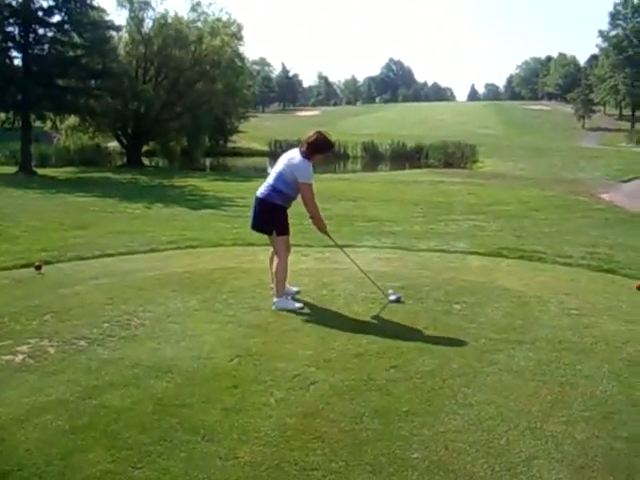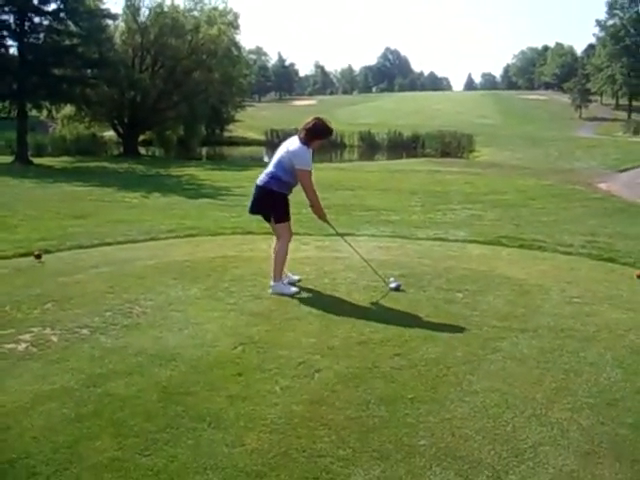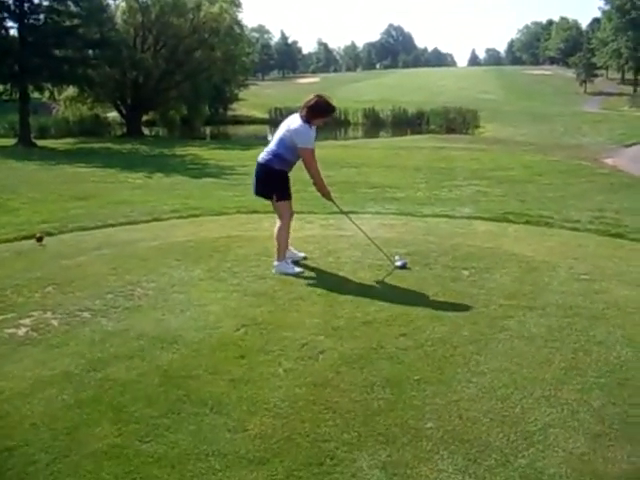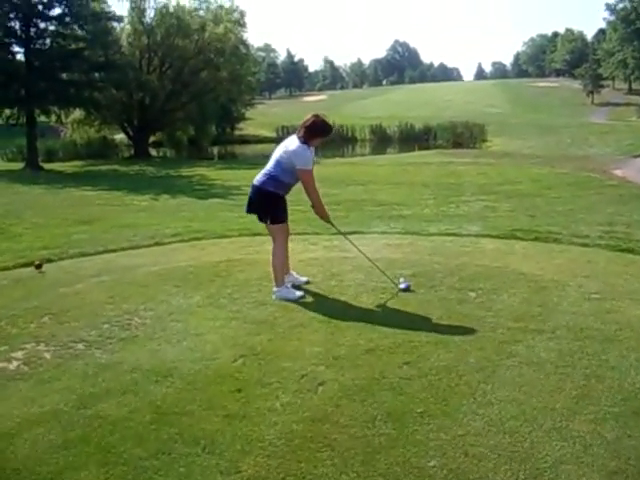
dt=0.4s
person 1, frame 1
left shoulder: (296, 154)
right shoulder: (302, 166)
left elbow: (307, 196)
right elbow: (308, 199)
left wrist: (315, 217)
right wrist: (320, 222)
left hip: (269, 202)
right hip: (272, 205)
left knee: (279, 248)
right knee: (283, 251)
left ankle: (278, 286)
right ankle: (280, 298)
person 1, frame 2
left shoulder: (298, 142)
right shoulder: (301, 152)
left elbow: (306, 182)
right elbow: (308, 186)
left wrist: (314, 204)
right wrist: (319, 210)
left hip: (272, 191)
right hip: (272, 193)
left knee: (283, 235)
right knee: (284, 237)
left ankle: (279, 273)
right ankle: (276, 282)
person 1, frame 3
left shoulder: (302, 121)
right shoulder: (302, 130)
left elbow: (310, 159)
right elbow: (310, 163)
left wrist: (318, 183)
right wrist: (323, 188)
left hip: (275, 169)
right hip: (272, 170)
left knee: (286, 213)
right knee: (285, 216)
left ankle: (286, 250)
right ankle: (280, 262)
person 1, frame 4
left shoulder: (300, 143)
right shoulder: (301, 151)
left elbow: (309, 182)
right elbow: (309, 185)
left wrist: (316, 205)
right wrist: (321, 210)
left hip: (272, 192)
right hip: (267, 193)
left knee: (284, 235)
right knee: (280, 239)
left ankle: (286, 274)
right ankle: (280, 288)
